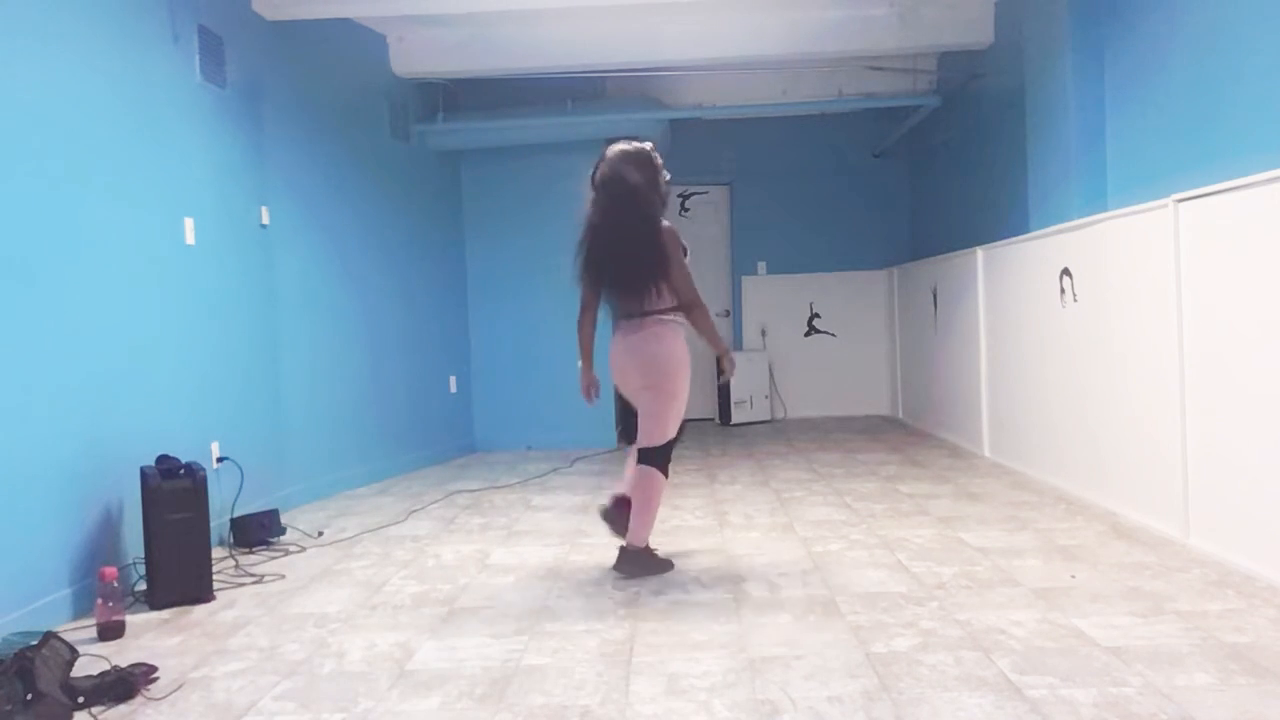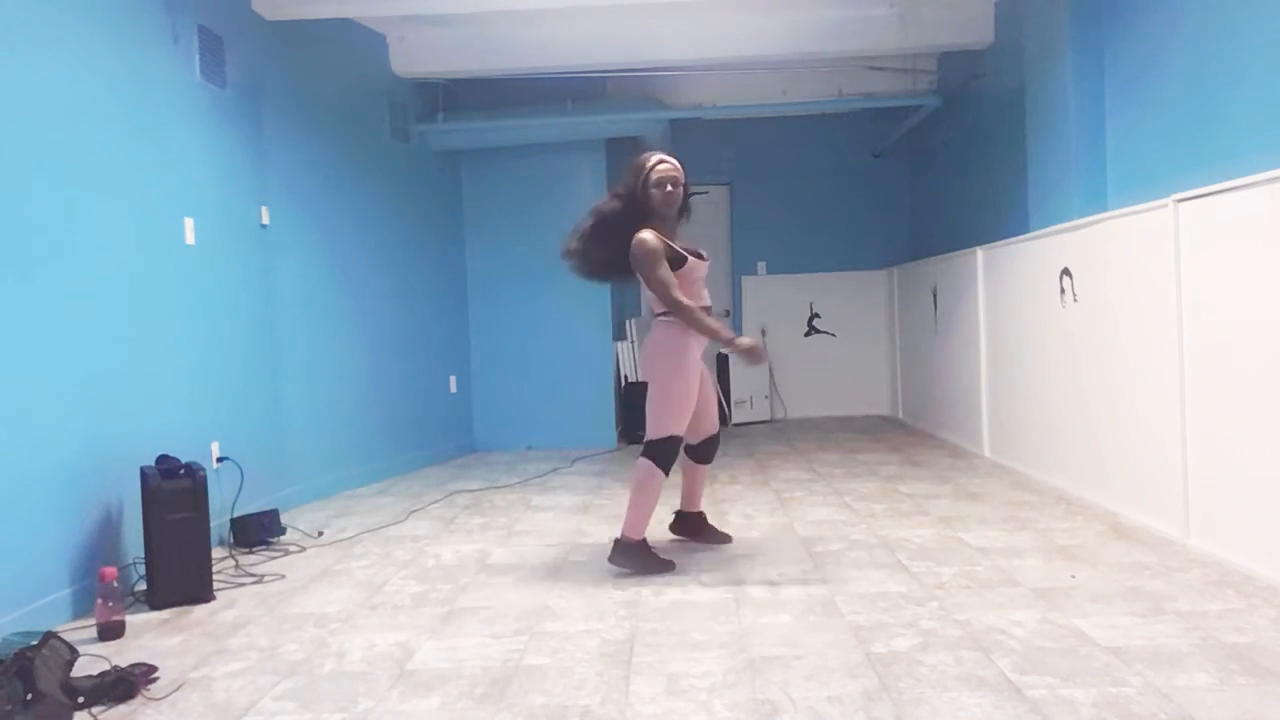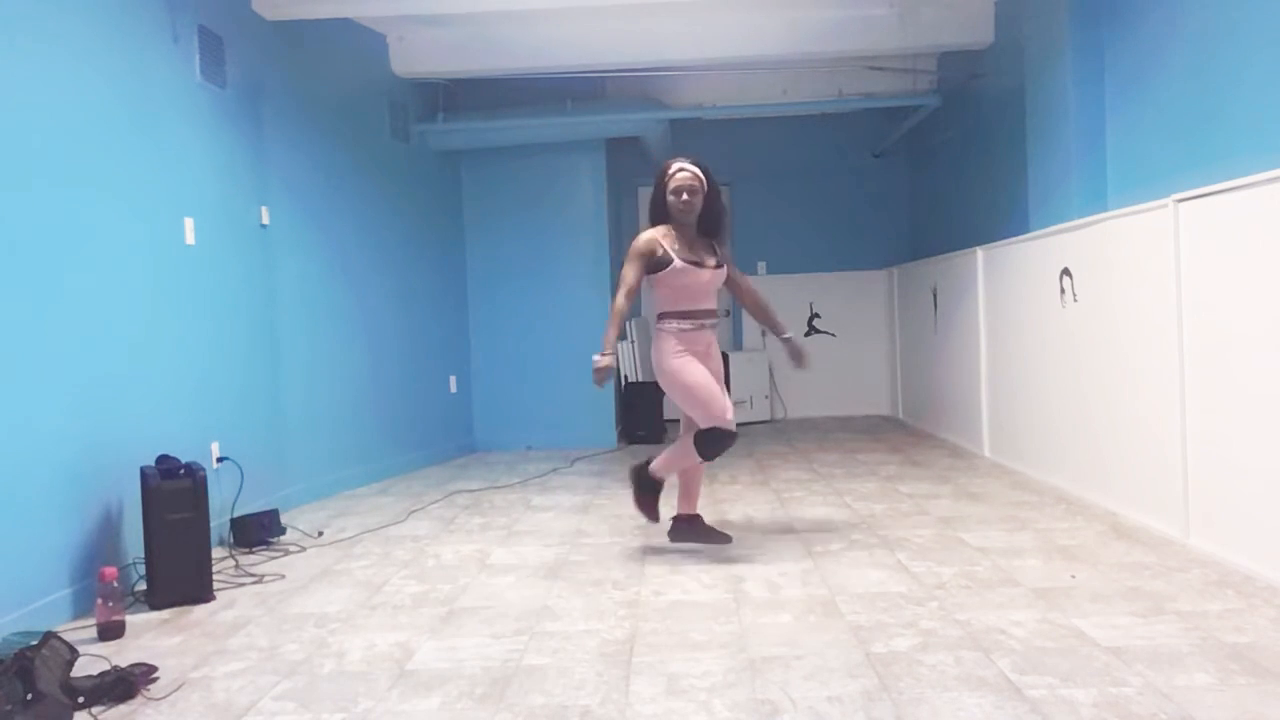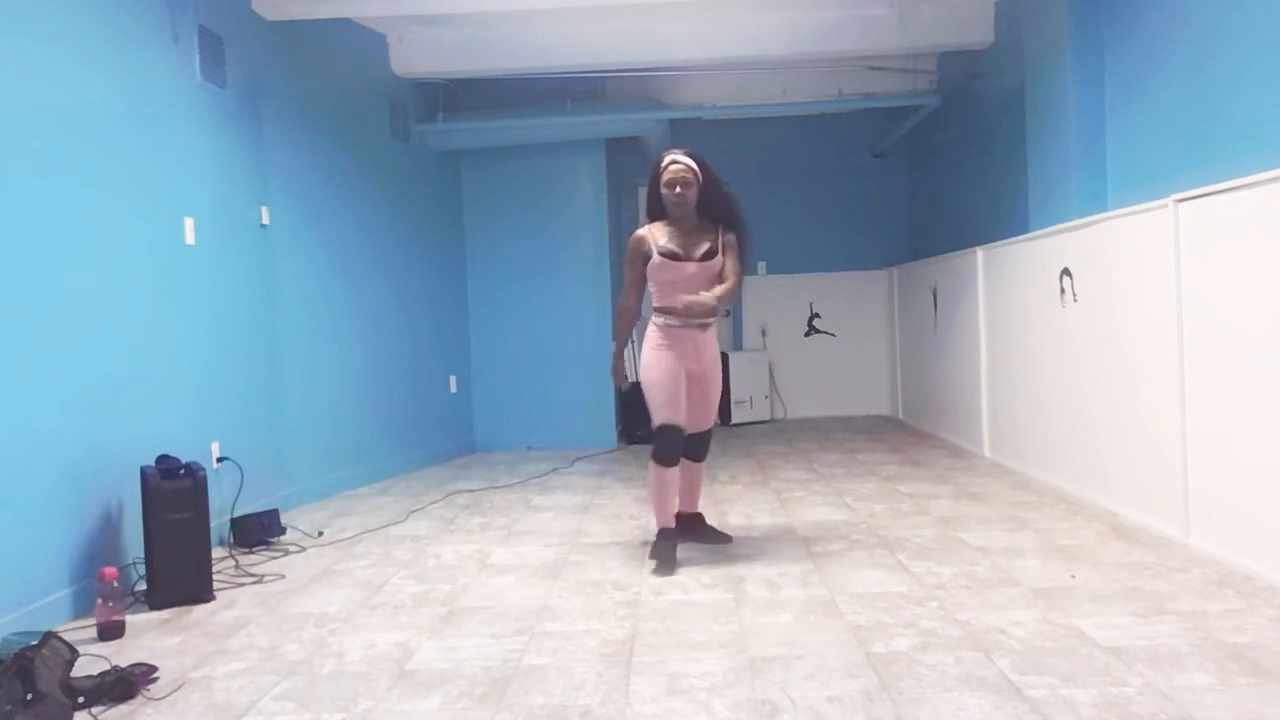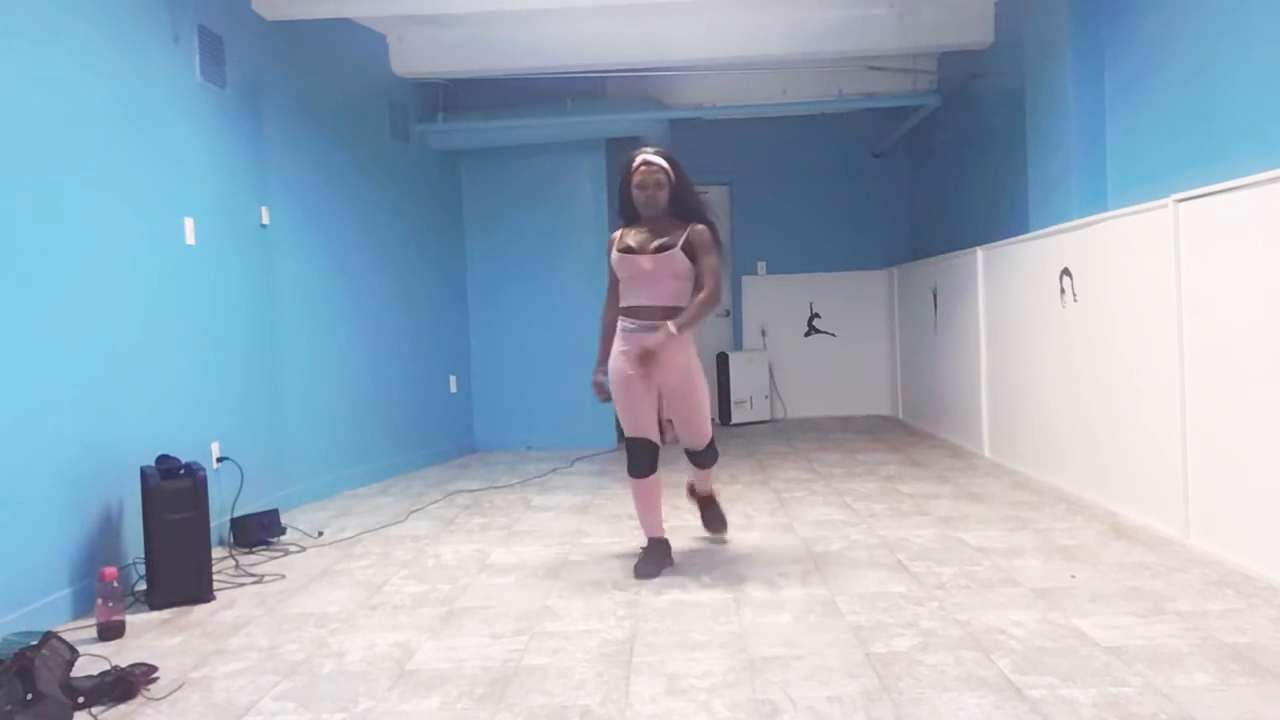
dt=0.3s
person 1, frame 1
left shoulder: (601, 234)
right shoulder: (659, 232)
left elbow: (588, 308)
right elbow: (687, 299)
left wrist: (586, 366)
right wrist: (721, 349)
left hip: (624, 349)
right hip: (661, 345)
left knee: (656, 436)
right knee: (655, 446)
left ankle: (625, 503)
right ankle: (635, 549)
person 1, frame 2
left shoulder: (668, 239)
right shoulder: (646, 242)
right elbow: (677, 303)
right wrist: (733, 340)
left hip: (689, 349)
right hip: (674, 347)
left knee: (706, 436)
right knee: (663, 442)
left ankle: (690, 517)
right ankle: (629, 542)
person 1, frame 3
left shoulder: (713, 245)
right shoulder: (650, 243)
left elbow: (746, 294)
right elbow: (625, 297)
left wrist: (784, 334)
right wrist: (607, 351)
left hip: (708, 347)
right hip: (674, 348)
left knee: (700, 434)
right knee: (722, 429)
left ankle: (686, 518)
right ankle: (651, 472)
person 1, frame 4
left shoulder: (722, 235)
right shoulder: (644, 238)
left elbow: (732, 283)
right elbow: (629, 301)
left wrist: (704, 298)
right wrist: (618, 353)
left hip: (705, 345)
right hip: (662, 344)
left knee: (699, 434)
right knee: (669, 434)
left ankle: (688, 518)
right ankle: (665, 533)
person 1, frame 5
left shoulder: (696, 234)
right shoulder: (618, 240)
left elbow: (709, 292)
right elbow: (613, 305)
left wrist: (669, 333)
right wrist: (601, 364)
left hip: (676, 349)
right hip: (627, 351)
left knee: (698, 440)
right knee: (639, 447)
left ankle: (703, 491)
right ankle: (655, 542)
